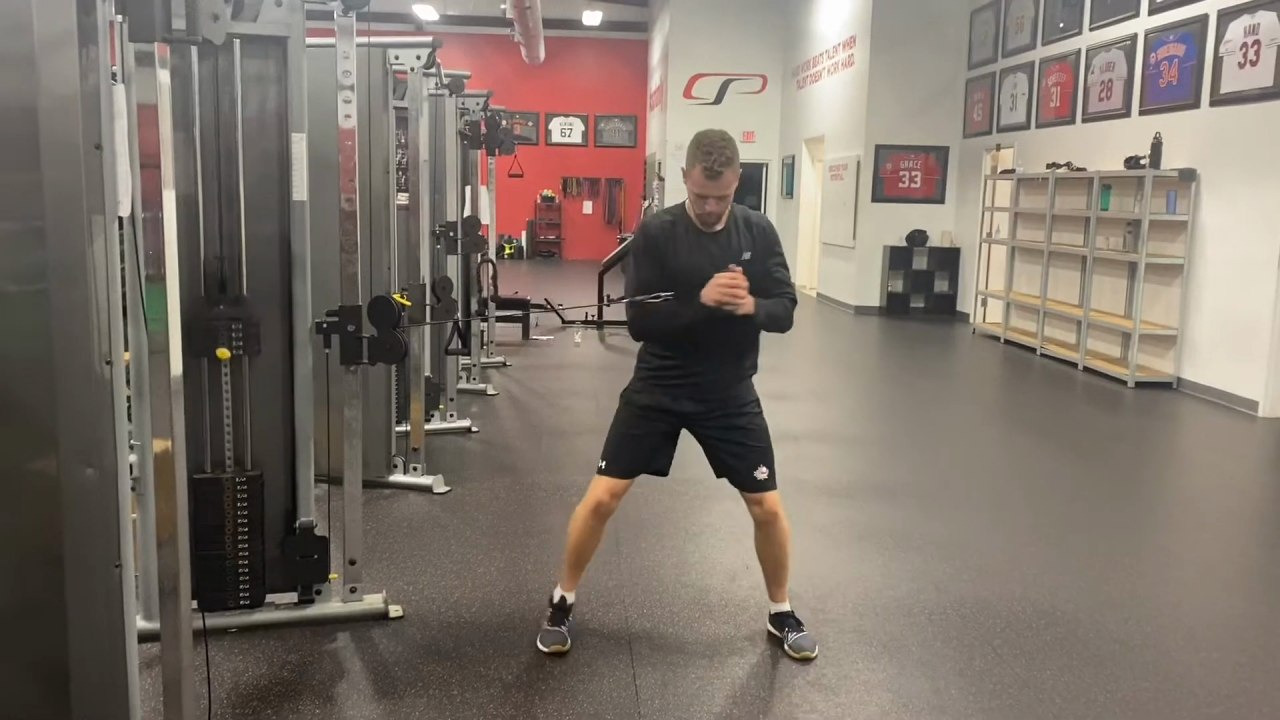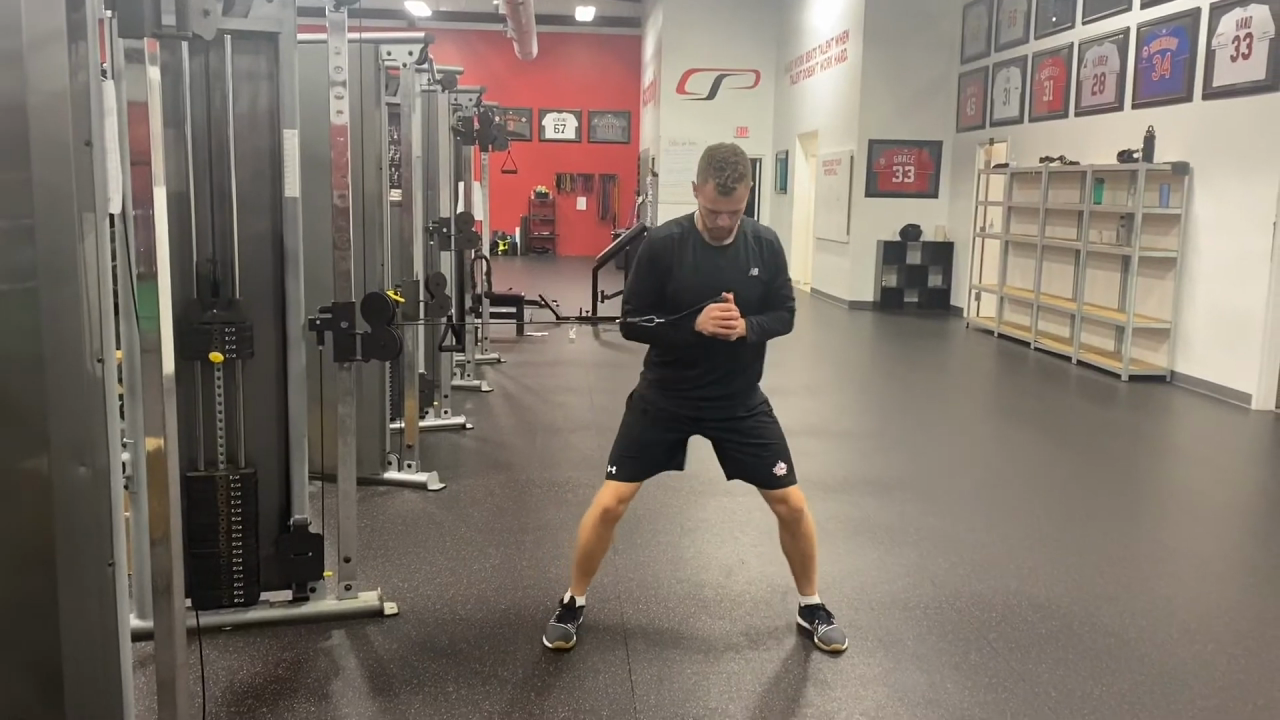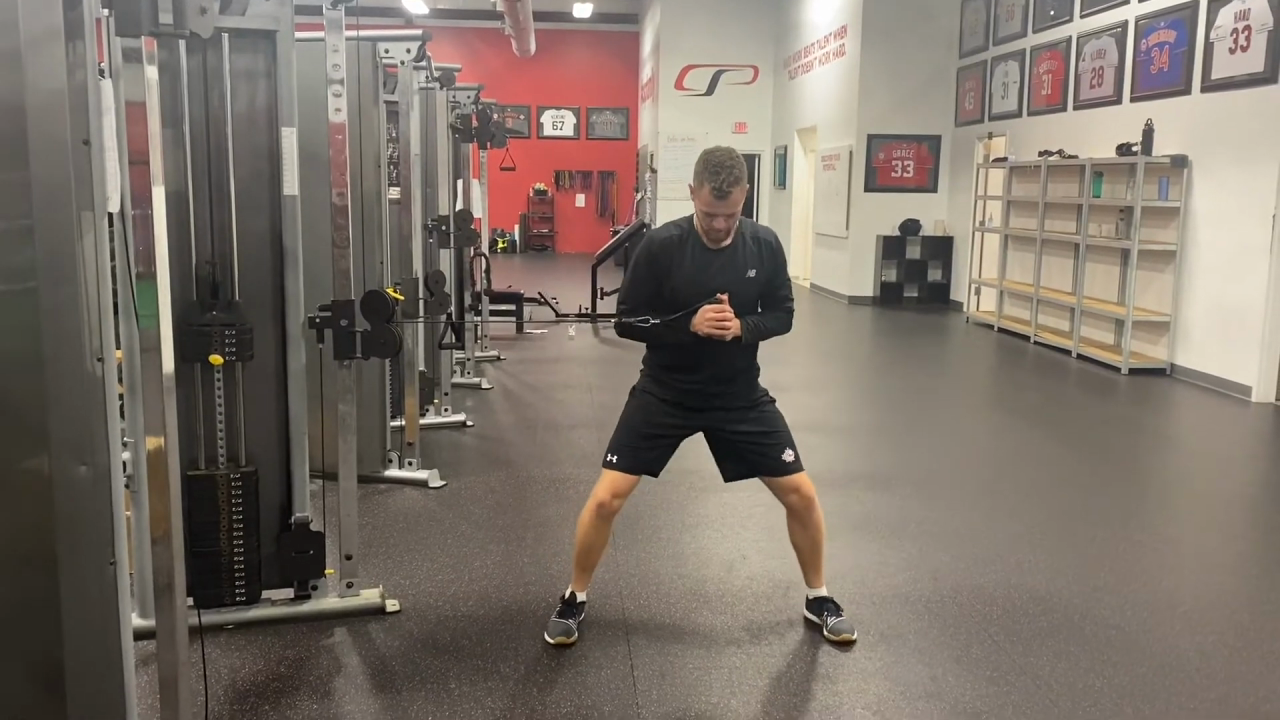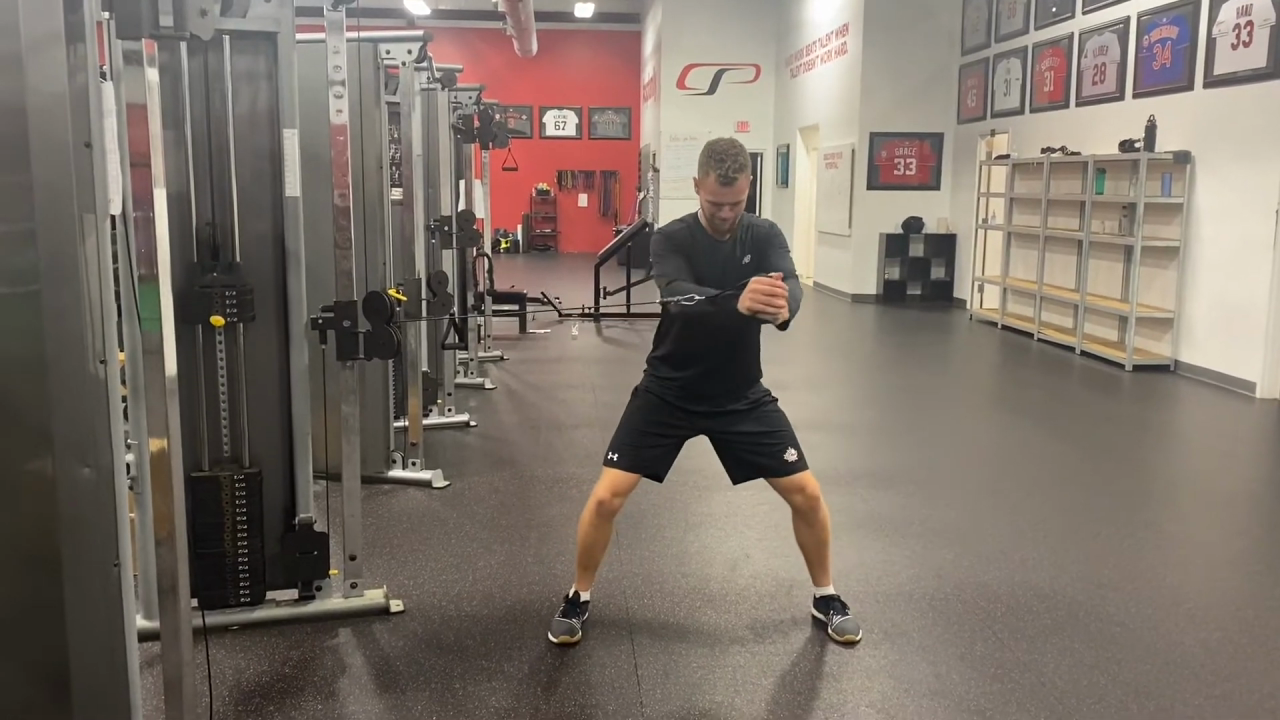
dt=0.7s
person 1, frame 1
left shoulder: (758, 232)
right shoulder: (658, 231)
left elbow: (784, 311)
right elbow: (640, 319)
left wrist: (751, 305)
right wrist: (701, 299)
left hip: (729, 391)
right hip: (657, 387)
left knee: (767, 507)
right knee: (602, 497)
left ankle: (781, 614)
right ankle: (563, 600)
person 1, frame 2
left shoulder: (764, 244)
right shoulder: (662, 244)
left elbow: (784, 316)
right elbow: (632, 323)
left wrist: (747, 327)
right wrist: (695, 324)
left hip: (739, 401)
right hip: (662, 398)
left knee: (791, 504)
right knee: (610, 503)
left ankle: (811, 606)
right ankle: (573, 604)
person 1, frame 3
left shoulder: (764, 245)
right shoulder: (660, 246)
left elbow: (782, 315)
right elbow: (627, 321)
left wrist: (742, 326)
right wrist: (689, 324)
left hip: (740, 395)
right hip: (663, 393)
left knee: (801, 493)
right knee: (605, 499)
left ankle: (818, 598)
right ankle: (574, 599)
person 1, frame 4
left shoulder: (764, 235)
right shoulder: (671, 239)
left elbow: (788, 287)
right elbow: (682, 298)
left wrist: (781, 305)
right wrist: (739, 301)
left hip: (741, 395)
right hip: (668, 393)
left knee: (807, 495)
right knee: (605, 499)
left ankle: (825, 598)
right ankle: (578, 598)
